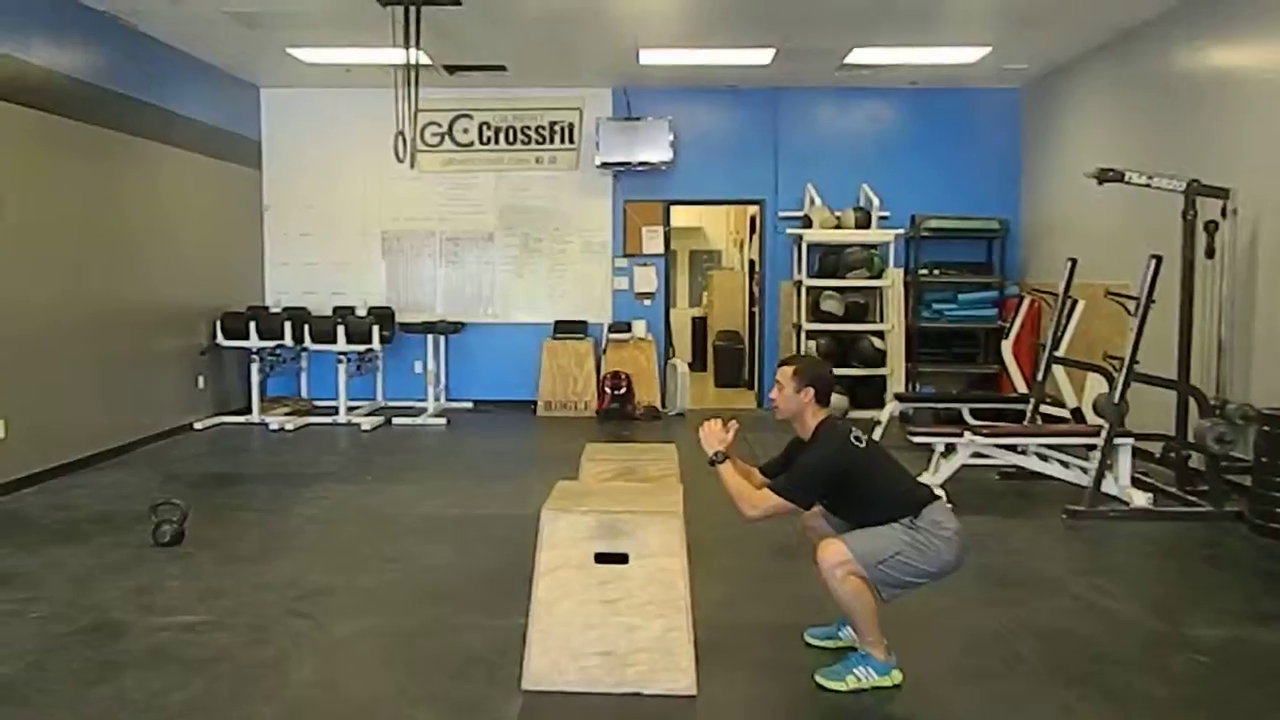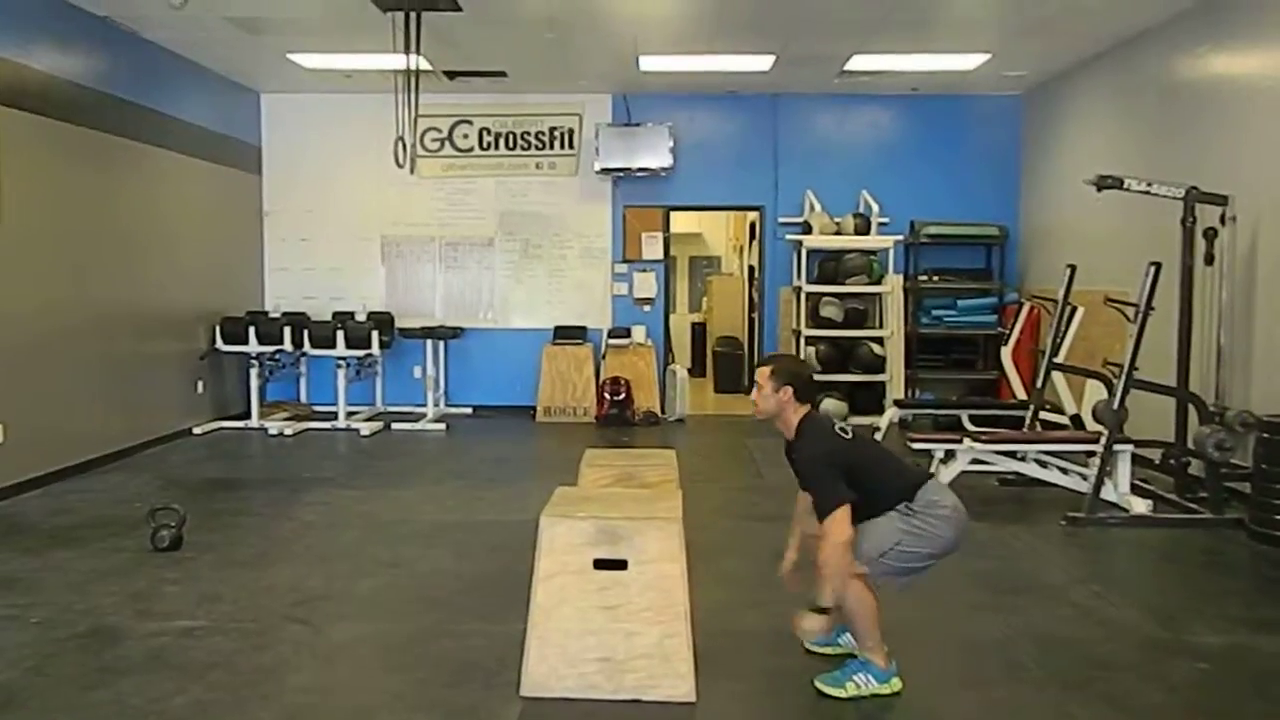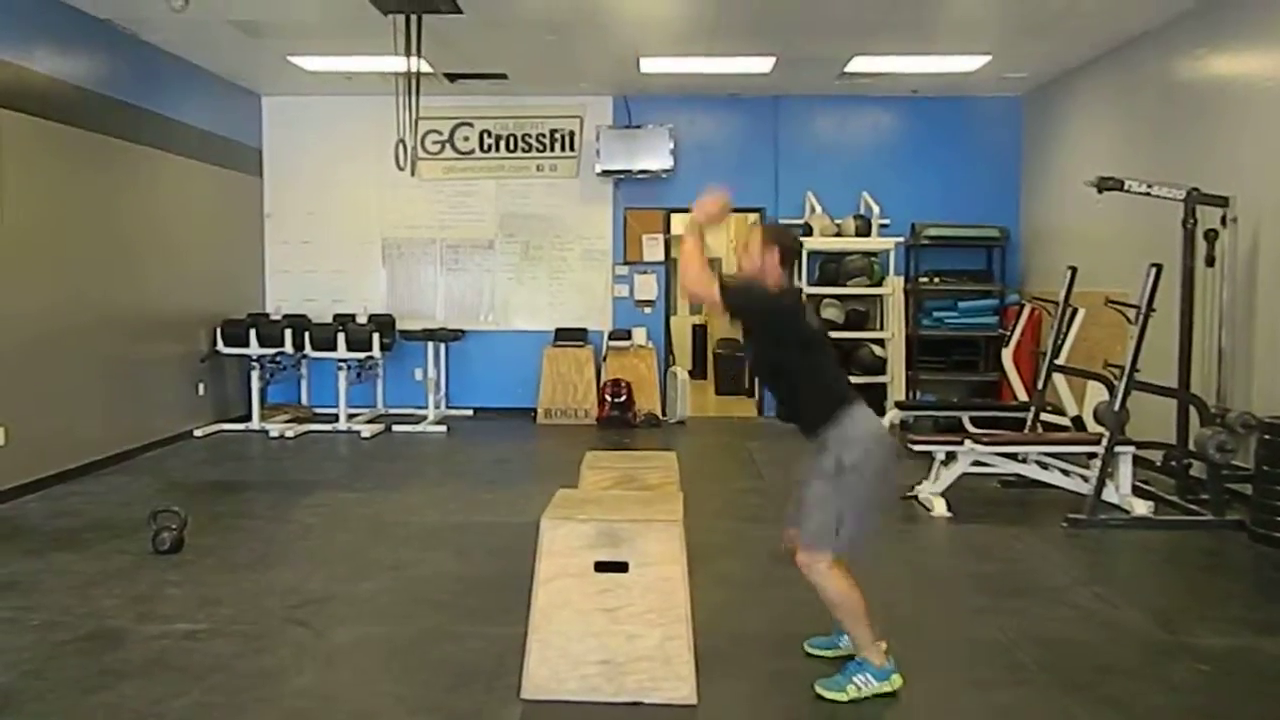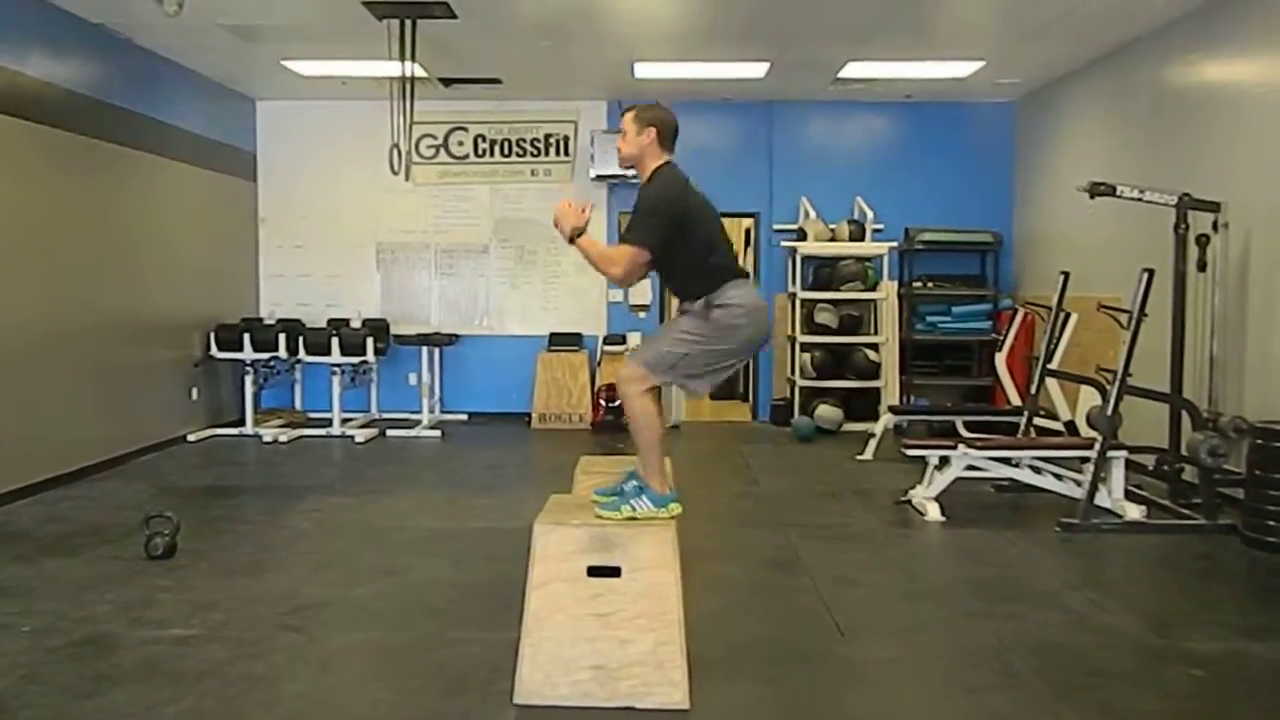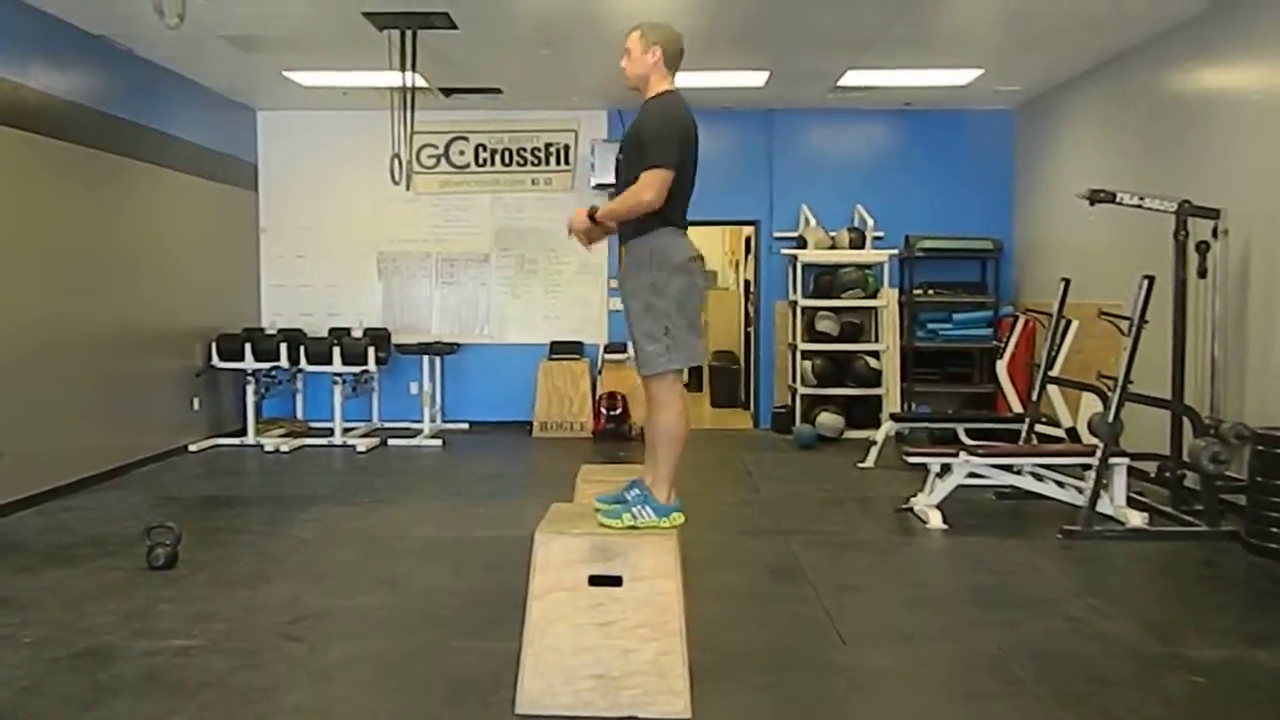
dt=0.5s
person 1, frame 1
left shoulder: (828, 454)
right shoulder: (816, 440)
left elbow: (755, 507)
right elbow: (758, 481)
left wrist: (717, 457)
right wrist: (726, 453)
left hip: (933, 537)
right hip: (910, 522)
left knee: (833, 558)
right knee: (815, 524)
left ankle: (878, 660)
right ankle: (858, 625)
person 1, frame 2
left shoulder: (815, 450)
right shoulder: (805, 436)
left elbow: (839, 535)
right elbow: (810, 494)
left wrist: (823, 609)
right wrist: (793, 545)
left hip: (934, 514)
right hip: (912, 505)
left knee: (844, 562)
right knee: (819, 528)
left ankle: (878, 666)
right ankle: (856, 632)
person 1, frame 3
left shoulder: (774, 308)
right shoulder: (774, 304)
left elbow: (695, 291)
right elbow: (710, 288)
left wrist: (694, 232)
right wrist: (701, 230)
left hip: (853, 442)
right hip: (840, 438)
left knee: (814, 558)
right knee: (800, 538)
left ankle: (876, 666)
right ankle: (857, 636)
person 1, frame 4
left shoulder: (661, 195)
right shoulder: (666, 189)
left elbow: (620, 270)
right elbow: (633, 270)
left wrist: (575, 234)
right wrist: (585, 234)
left hip: (731, 311)
right hip: (721, 306)
left knee: (632, 377)
right knee: (637, 373)
left ankle: (659, 493)
right ankle: (649, 479)
person 1, frame 5
left shoulder: (663, 114)
right shoulder: (661, 114)
left elbow: (650, 193)
left wrist: (592, 218)
right wrist: (602, 222)
left hip: (657, 253)
right hip: (653, 252)
left knee: (664, 379)
right knee: (655, 377)
left ankle: (661, 500)
right ankle: (652, 484)
